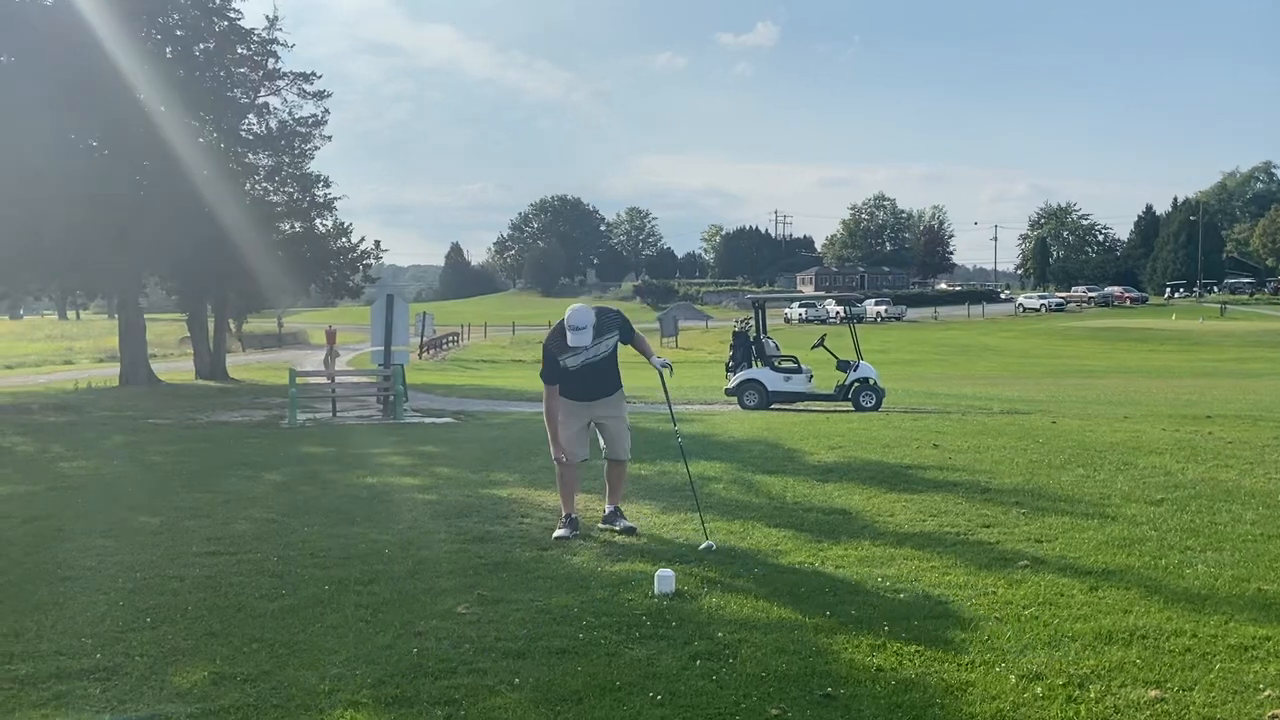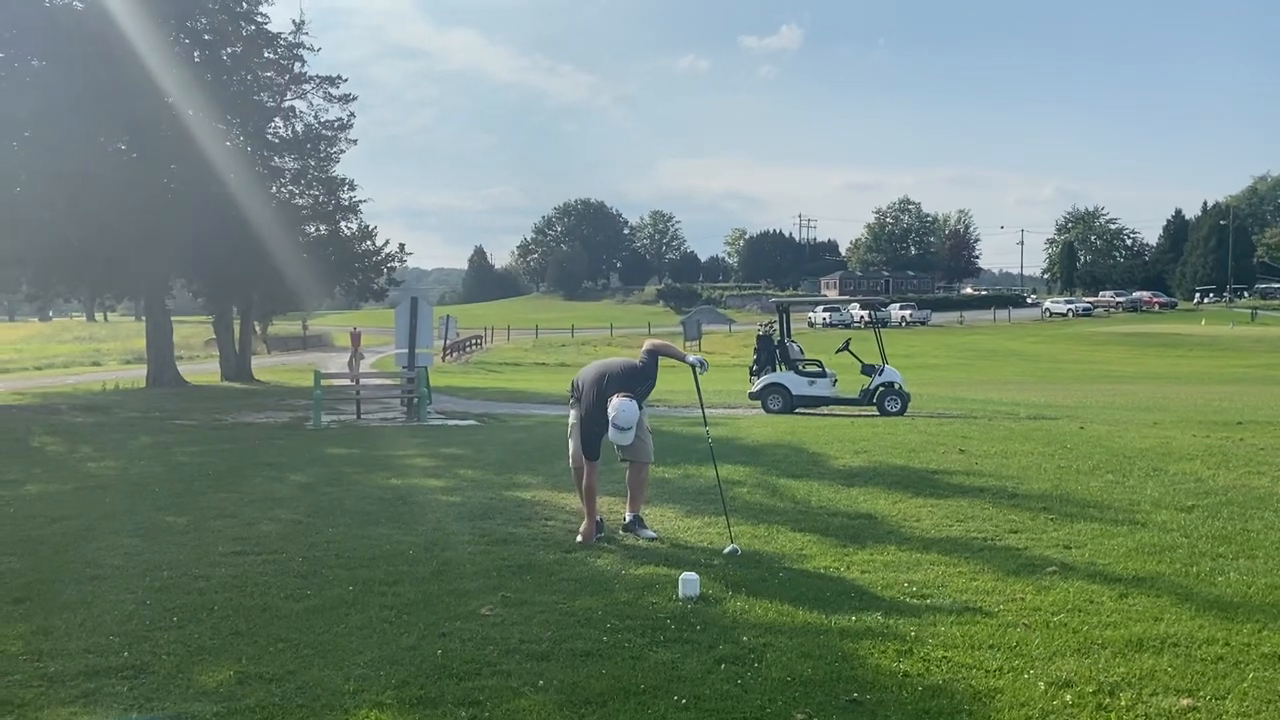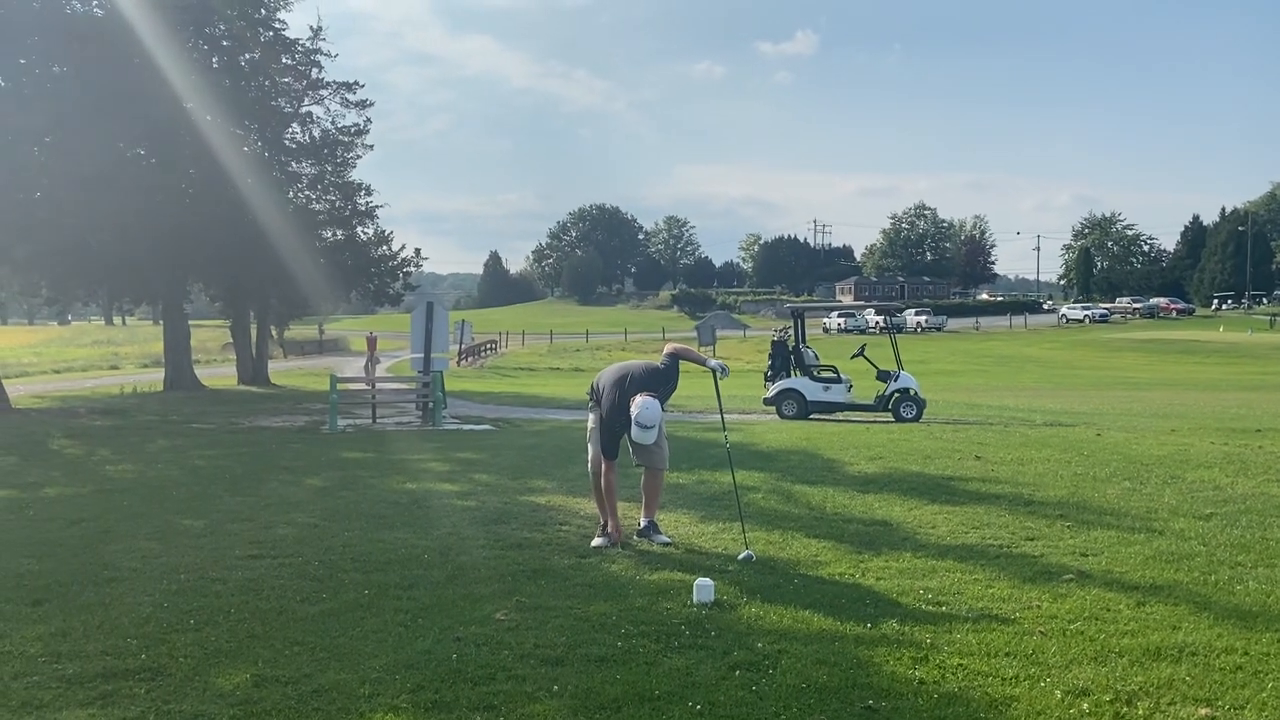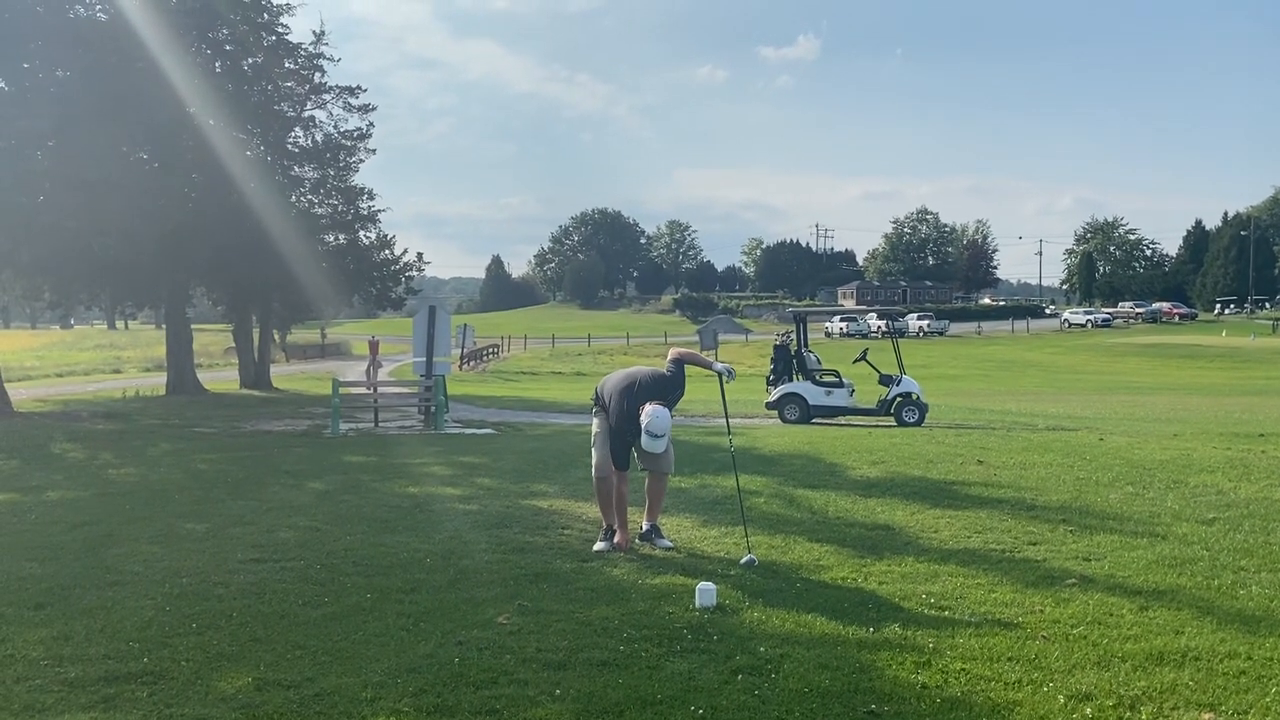
dt=0.7s
person 1, frame 1
left shoulder: (612, 318)
right shoulder: (554, 342)
left elbow: (634, 337)
right elbow: (550, 395)
left wrist: (652, 358)
right wrist: (554, 442)
left hip: (610, 397)
right hip: (570, 400)
left knee: (619, 452)
right knee: (568, 458)
left ankle: (612, 511)
right ankle: (569, 518)
person 1, frame 2
left shoulder: (643, 376)
right shoulder: (592, 416)
left elbow: (650, 344)
right elbow: (591, 471)
left wrist: (686, 357)
right wrist: (588, 520)
left hip: (629, 393)
right hip: (584, 399)
left knee: (642, 455)
right knee: (579, 459)
left ankle: (633, 518)
right ankle: (594, 520)
person 1, frame 3
left shoulder: (664, 379)
right shoulder: (612, 417)
left elbow: (671, 348)
right elbow: (609, 470)
left wrist: (707, 361)
right wrist: (613, 520)
left hip: (647, 407)
right hip: (602, 401)
left knee: (657, 461)
right knee: (597, 464)
left ankle: (647, 523)
right ankle: (606, 524)
person 1, frame 4
left shoulder: (671, 387)
right shoulder: (622, 426)
left elbow: (675, 352)
right elbow: (621, 481)
left wrist: (713, 365)
right wrist: (623, 530)
left hip: (645, 398)
right hip: (607, 407)
left knee: (662, 465)
right knee: (602, 468)
left ankle: (649, 527)
right ankle: (610, 528)
